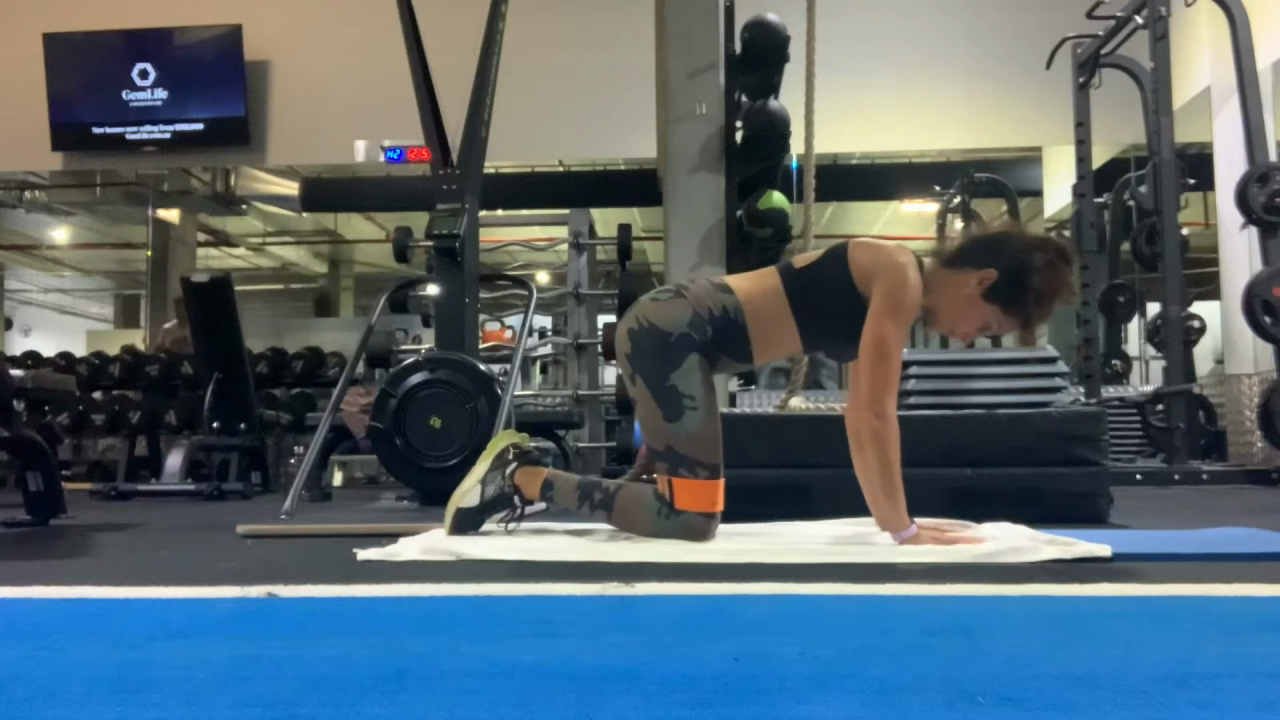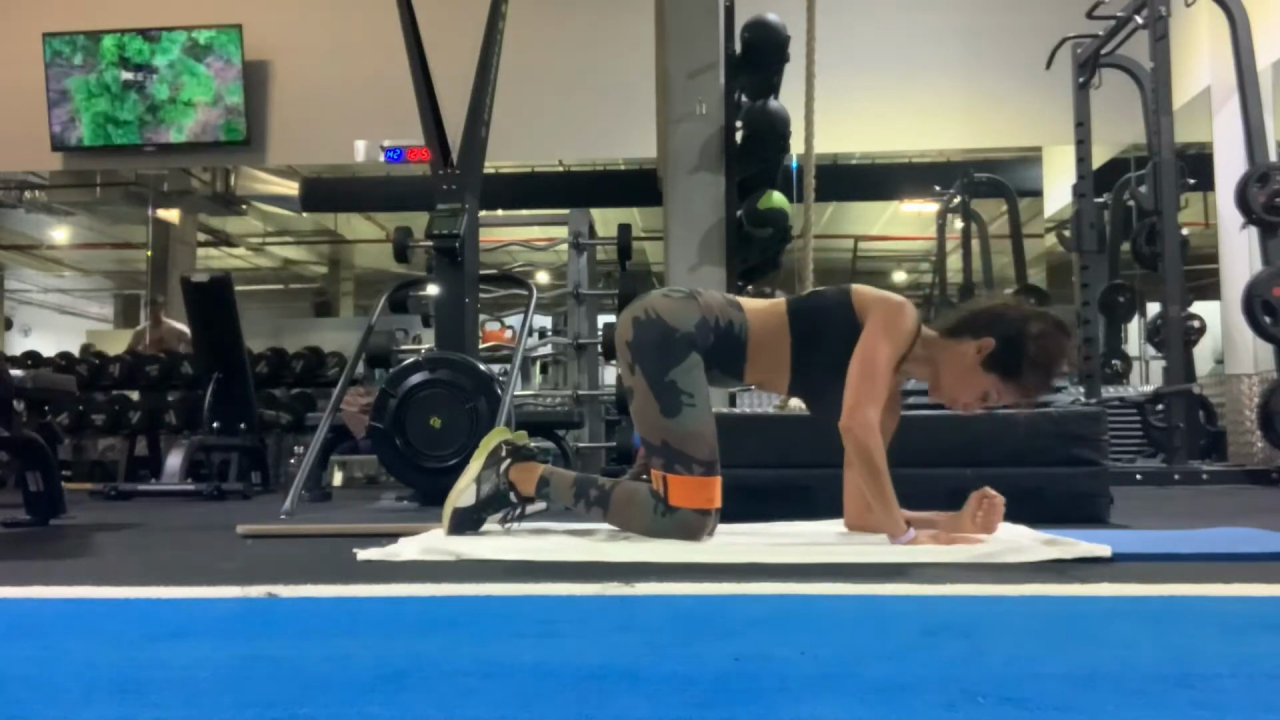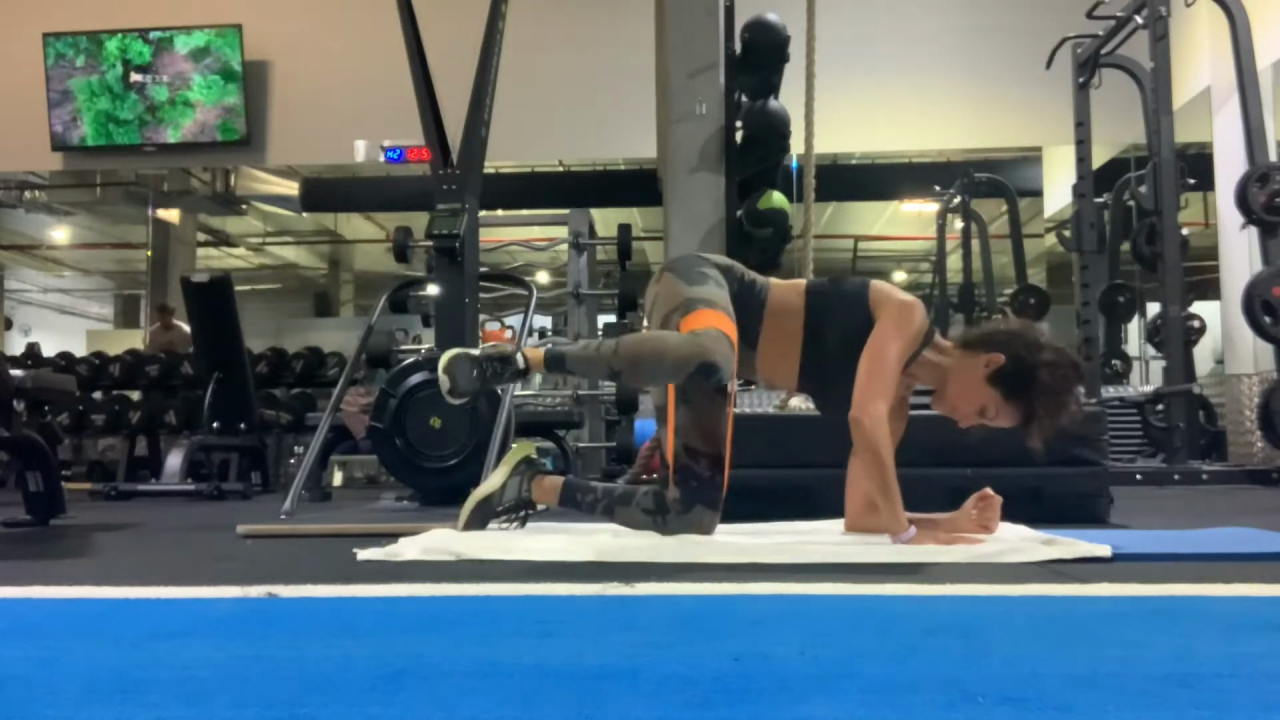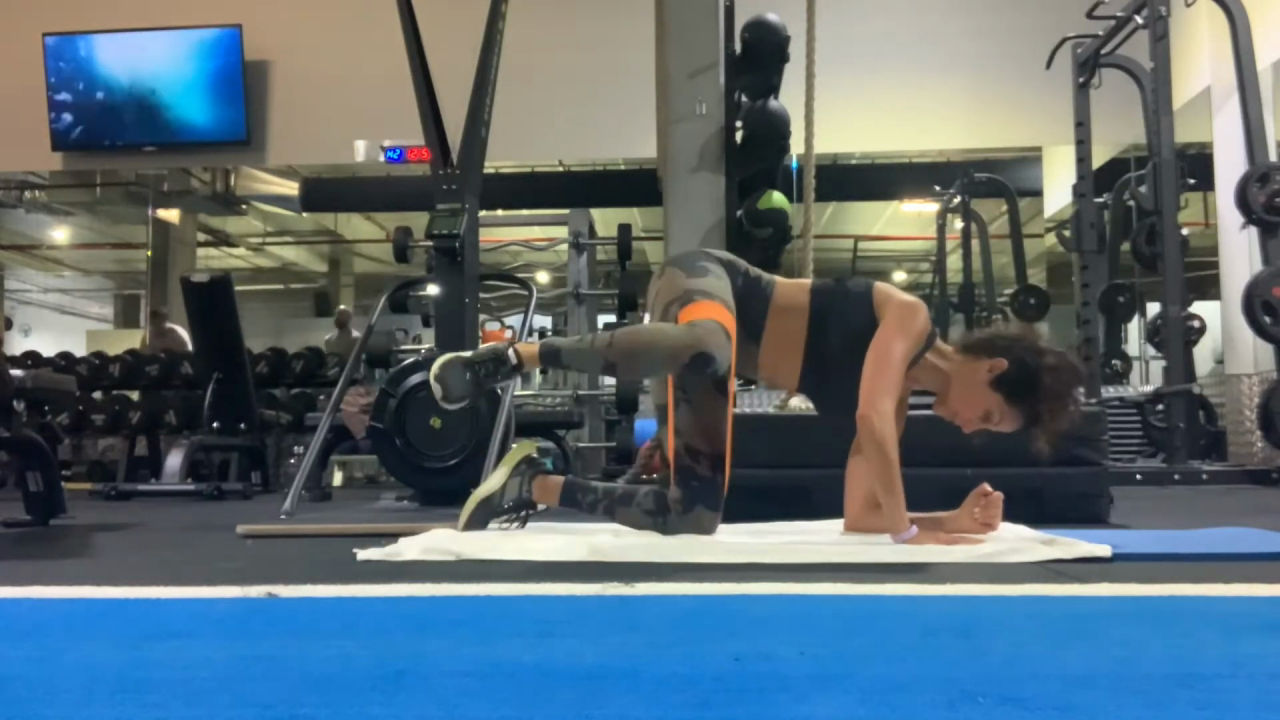
dt=1s
person 1, frame 1
left shoulder: (883, 296)
right shoulder: (901, 276)
left elbow: (859, 420)
right elbow: (878, 414)
left wrist: (886, 520)
right wrist: (904, 528)
left hip: (674, 335)
right hip: (669, 331)
left knee: (681, 502)
right knee: (691, 519)
left ankle: (523, 471)
right ankle: (518, 478)
person 1, frame 2
left shoulder: (892, 389)
right shoulder: (895, 317)
left elbow: (858, 512)
right elbow: (855, 425)
left wrist: (951, 521)
right wrist: (904, 532)
left hip: (680, 343)
right hip: (669, 329)
left knee: (690, 516)
right knee: (684, 519)
left ankle: (520, 470)
right ankle: (516, 473)
person 1, frame 3
left shoulder: (901, 392)
right shoulder: (906, 315)
left elbow: (858, 514)
right elbow: (865, 417)
left wrist: (949, 520)
right wrist: (904, 528)
left hip: (715, 341)
right hip: (699, 281)
left knee: (692, 515)
right knee: (706, 370)
left ankle: (530, 482)
right ankle: (517, 359)
person 1, frame 4
left shoulder: (903, 393)
right shoulder: (909, 317)
left elbow: (858, 516)
right elbow: (871, 417)
left wrist: (951, 521)
right wrist: (903, 529)
left hip: (716, 344)
right hip: (701, 278)
left knee: (694, 517)
right knee: (706, 349)
left ankle: (532, 483)
right ankle: (511, 357)
